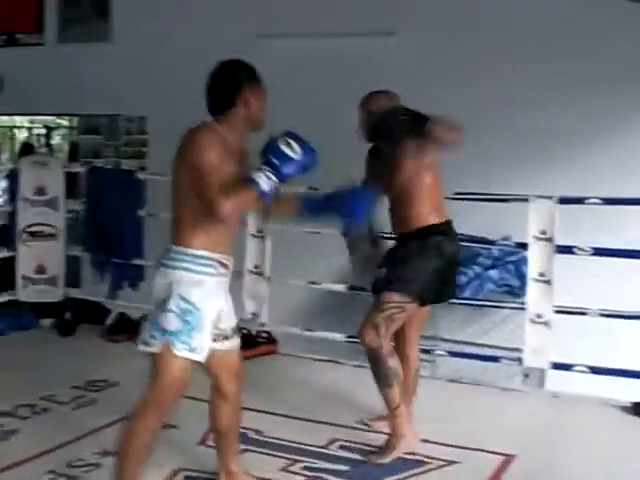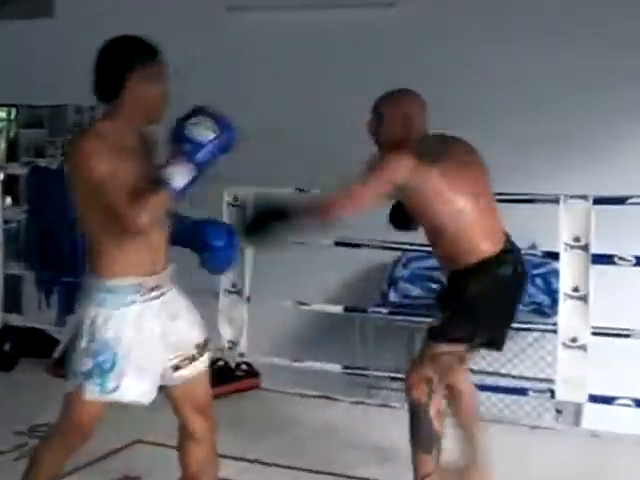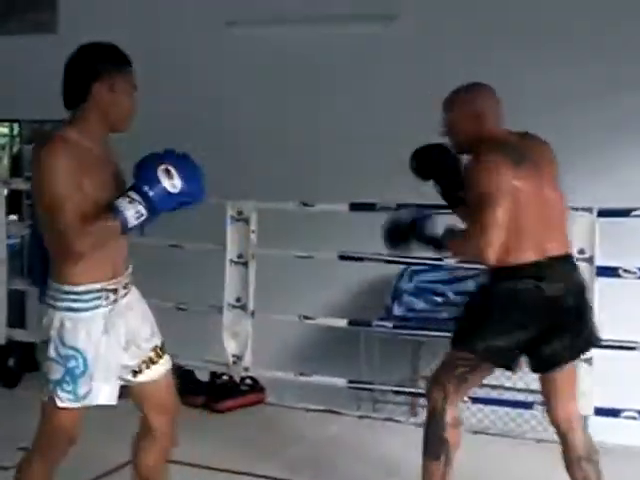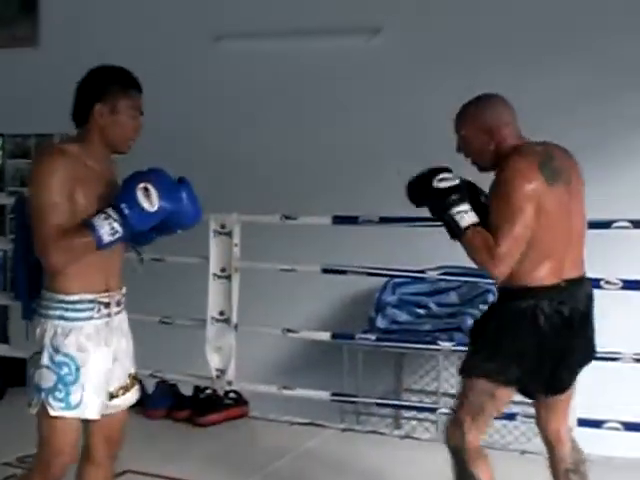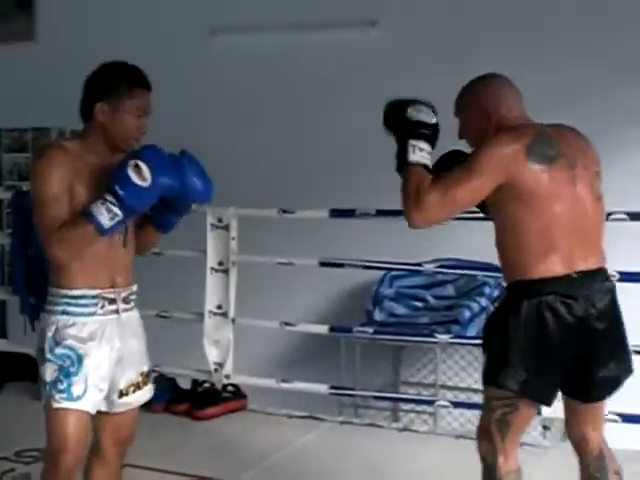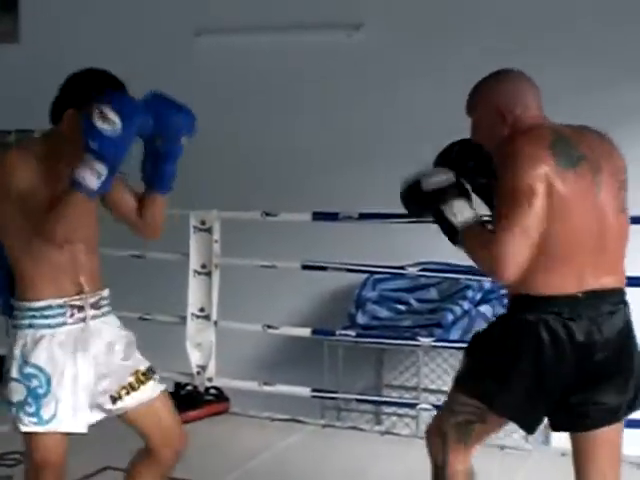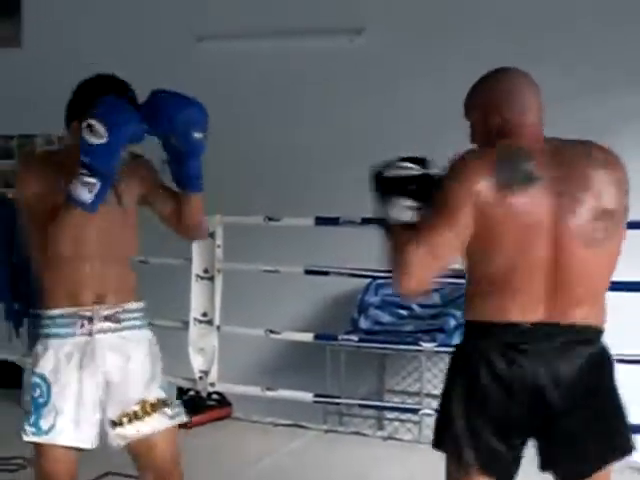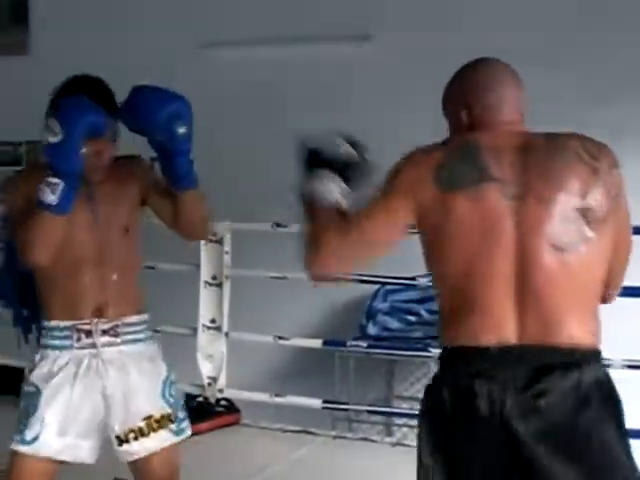
dt=0.3s
person 1, frame 1
left shoulder: (237, 148)
right shoulder: (204, 140)
left elbow: (259, 204)
right elbow: (222, 208)
right wrist: (273, 173)
left hip: (215, 280)
right hip: (190, 276)
left knee: (230, 382)
right knee: (161, 398)
person 1, frame 2
left shoulder: (141, 142)
right shoulder: (92, 147)
right elbow: (134, 219)
right wrist: (189, 160)
left hip: (162, 298)
right hip: (116, 307)
left knee: (200, 417)
right knee: (74, 431)
person 1, frame 3
left shoulder: (100, 149)
right shoulder: (57, 155)
right elbow: (78, 241)
left wrist: (157, 200)
right wrist: (143, 199)
left hip: (124, 301)
right hip: (80, 311)
left knee: (163, 415)
right knee: (56, 439)
person 1, frame 4
left shoulder: (107, 168)
right shoulder: (55, 165)
right elbow: (54, 253)
left wrist: (151, 226)
right wrist: (121, 216)
left hip: (113, 319)
right hip: (70, 322)
left knee: (105, 446)
person 1, frame 5
left shoulder: (126, 164)
right shoulder: (56, 163)
right elbow: (58, 248)
left wrist: (169, 210)
right wrist: (119, 201)
left hip: (125, 316)
right hip: (76, 317)
left knee: (114, 444)
person 1, frame 6
left shoulder: (96, 162)
left elbow: (148, 224)
right elbow: (58, 231)
left wrist: (162, 163)
right wrist: (100, 155)
left hip: (100, 323)
right hip: (46, 328)
left knee: (170, 438)
person 1, frame 7
left shoulder: (136, 171)
right shoulder: (36, 174)
left elbow: (193, 227)
right elbow: (59, 246)
left wrist: (187, 162)
right wrist: (93, 170)
left hip: (129, 335)
right hip: (65, 339)
person 1, frame 8
left shoulder: (133, 174)
left elbow: (195, 228)
right elbow: (34, 254)
left wrist: (176, 155)
right wrist: (60, 174)
left hip: (132, 348)
right hip: (64, 354)
person 2, frame 1
left shoulder: (409, 143)
right shoulder: (378, 155)
left elbow: (453, 134)
right elbow: (362, 198)
left wrist: (416, 123)
left hip: (430, 244)
right hip: (419, 245)
left knee: (373, 333)
right knee: (405, 335)
left ankle: (402, 429)
right ankle: (402, 415)
person 2, frame 2
left shoulder: (402, 160)
right shoulder: (457, 148)
left elbow: (342, 203)
left wrist: (284, 216)
left hip: (488, 281)
right hip: (504, 267)
left knee: (424, 381)
right knee: (450, 367)
person 2, frame 3
left shoulder: (490, 163)
right shoulder: (536, 147)
left elbow: (486, 249)
left wrist: (434, 234)
right wrist: (456, 186)
left hip: (516, 291)
right hip: (563, 285)
left knee: (443, 393)
right knee: (565, 415)
person 2, frame 4
left shoulder: (519, 172)
right shoulder: (559, 159)
left elbow: (495, 264)
left wrist: (456, 206)
right wrist: (472, 201)
left hip: (529, 314)
right hip: (573, 305)
left knee: (463, 434)
right knee: (556, 429)
person 2, frame 5
left shoulder: (506, 148)
right shoulder: (577, 143)
left elbow: (419, 212)
left wrist: (414, 142)
right wrist: (493, 194)
left hip: (541, 311)
right hip: (597, 300)
left knee: (496, 444)
right knee: (588, 437)
person 2, frame 6
left shoulder: (529, 152)
right shoulder: (602, 147)
left elbow: (505, 265)
left wrist: (453, 208)
right wrist: (493, 180)
left hip: (544, 330)
left knee: (447, 441)
person 2, frame 7
left shoulder: (479, 171)
right shoulder: (606, 167)
left elbow: (409, 280)
left wrist: (399, 209)
left hip: (496, 364)
right hip: (580, 362)
person 2, frame 8
left shoulder: (430, 169)
right shoulder: (595, 163)
left elbow: (325, 259)
left wrist: (323, 185)
left hip: (470, 394)
right hip: (573, 390)
